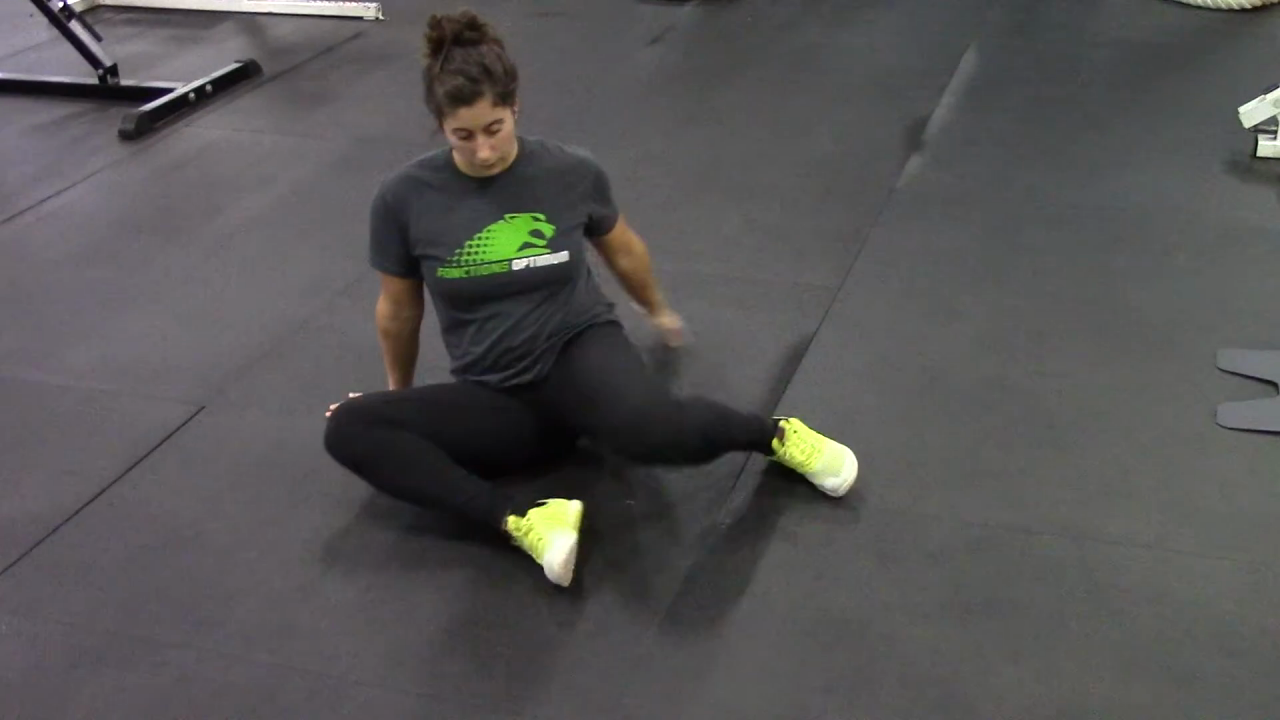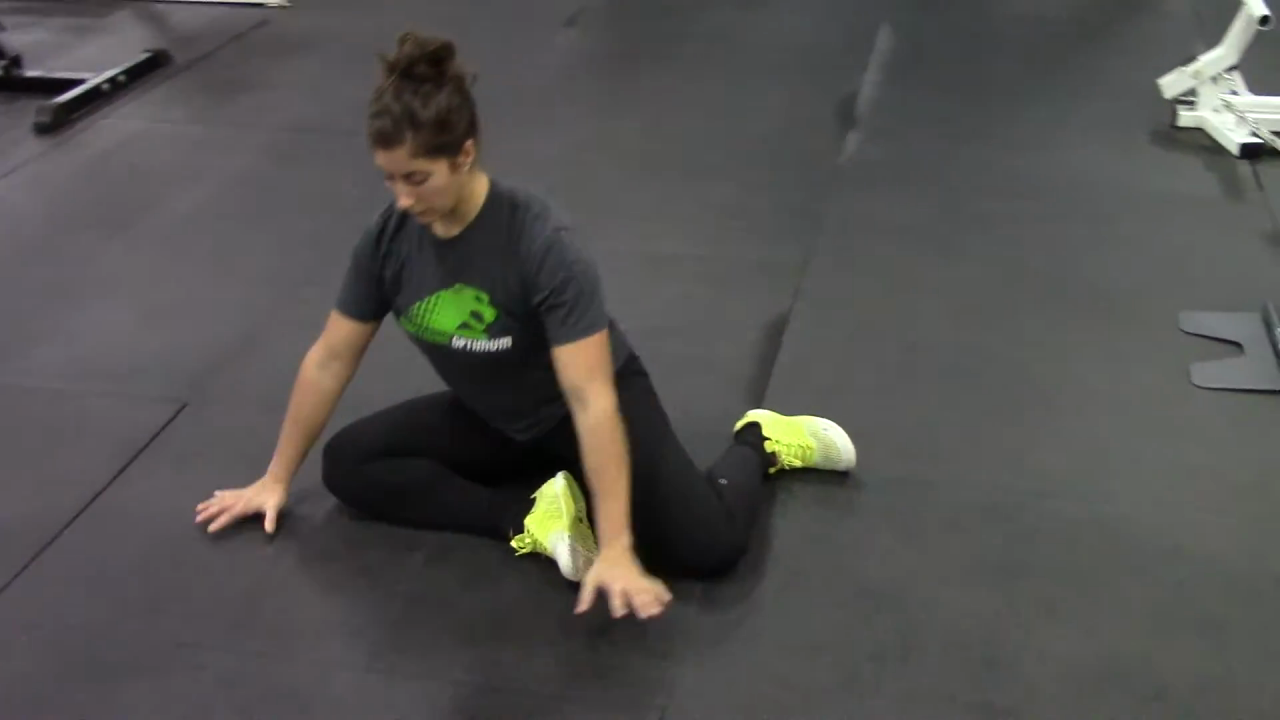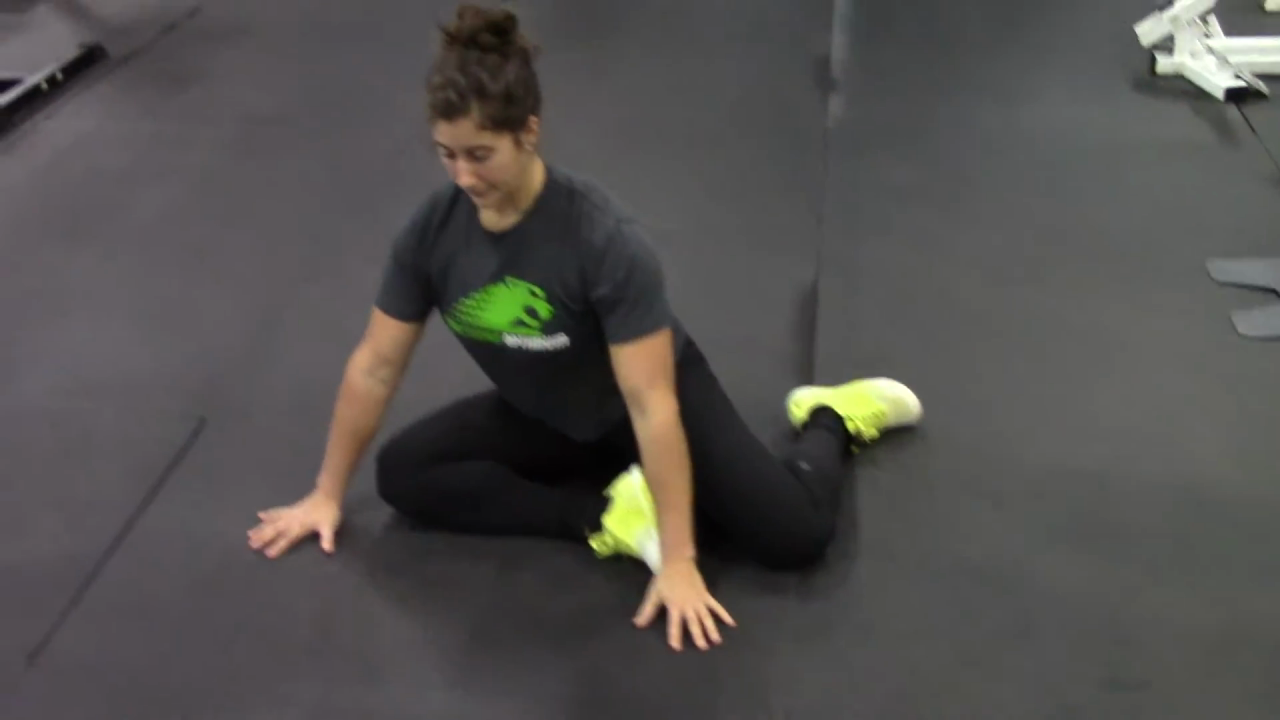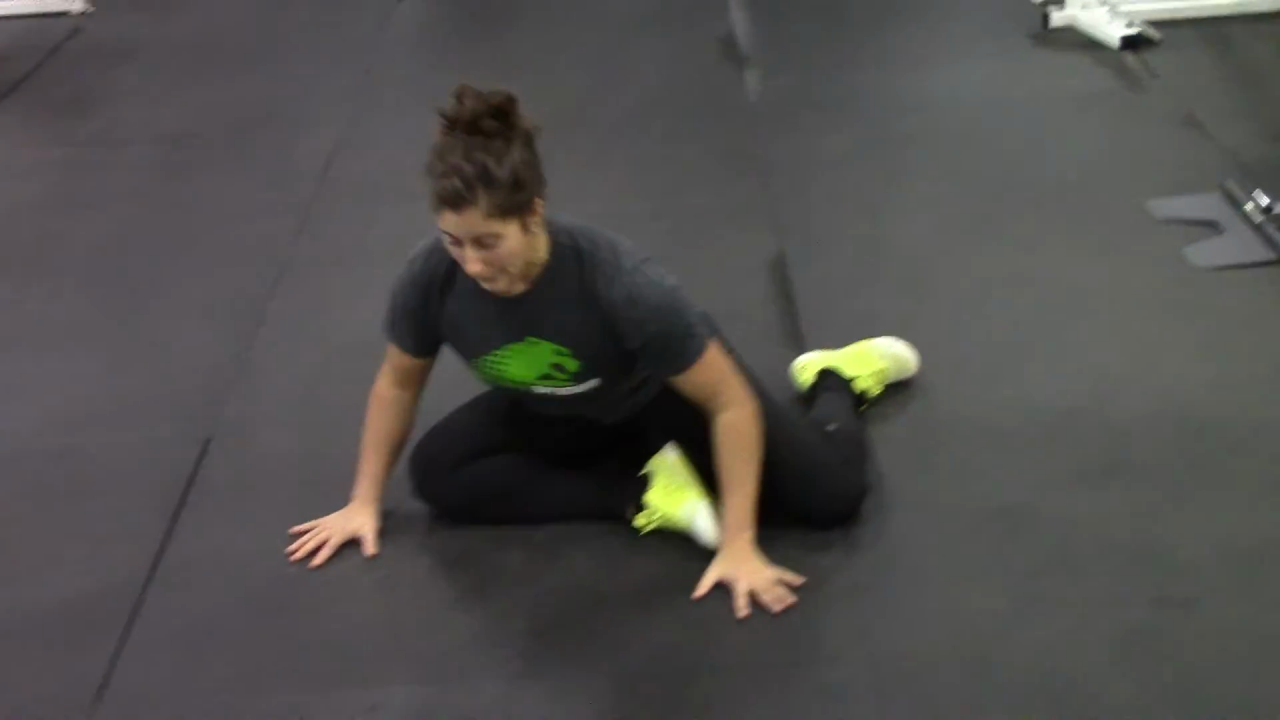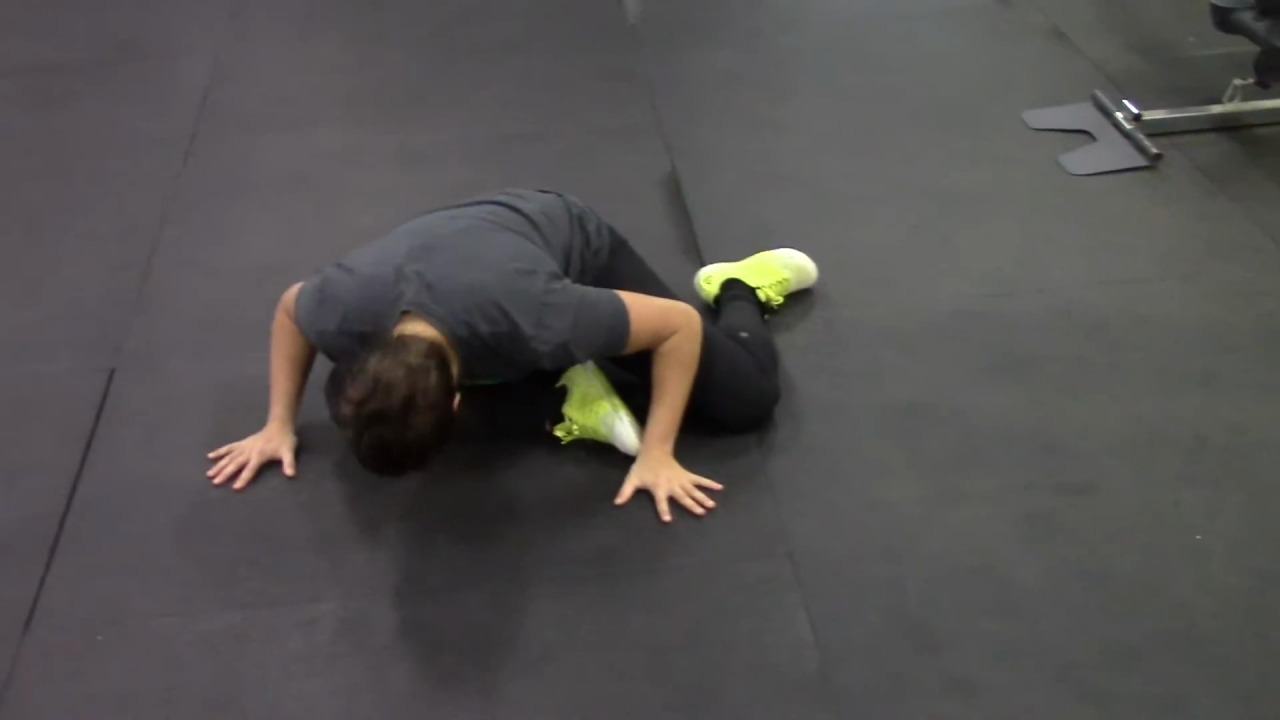
dt=1s
person 1, frame 1
left shoulder: (571, 172)
right shoulder: (405, 196)
left elbow: (623, 249)
right elbow: (398, 309)
left wrist: (657, 311)
right wrist: (398, 389)
left hip: (579, 350)
right hip: (494, 398)
left knee: (648, 426)
right knee: (349, 431)
left ankle: (773, 434)
right ankle: (520, 520)
person 1, frame 2
left shoulder: (546, 247)
right shoulder: (388, 238)
left elbow: (592, 403)
right elbow: (329, 361)
left wrist: (617, 549)
right wrist: (276, 479)
left hip: (587, 400)
right hip: (493, 423)
left knee: (707, 545)
right knee: (346, 465)
left ankle: (759, 444)
right ankle: (528, 516)
person 1, frame 3
left shoulder: (605, 239)
right shoulder: (432, 229)
left elbow: (651, 406)
right elbow: (374, 366)
left wrist: (679, 561)
right wrist: (327, 493)
left hip: (648, 397)
right hip: (541, 418)
left knee: (795, 535)
right knee: (401, 473)
left ankle: (831, 419)
right ankle: (606, 514)
person 1, frame 4
left shoulder: (625, 284)
right shoulder: (429, 278)
left elbow: (732, 405)
right elbow: (398, 383)
left wrist: (738, 544)
right wrist: (365, 500)
left hip: (668, 391)
right hip: (558, 417)
left knee: (833, 492)
right knee: (436, 474)
left ankle: (837, 378)
right ankle: (648, 494)
person 1, frame 5
left shoulder: (538, 324)
right shoulder: (343, 316)
left elbow: (682, 323)
right elbow: (289, 306)
left wrist: (657, 453)
right wrist: (279, 426)
left hip: (579, 253)
right hip: (482, 246)
left knee: (746, 399)
right knee: (345, 397)
left ankle: (741, 287)
right ankle: (565, 402)
